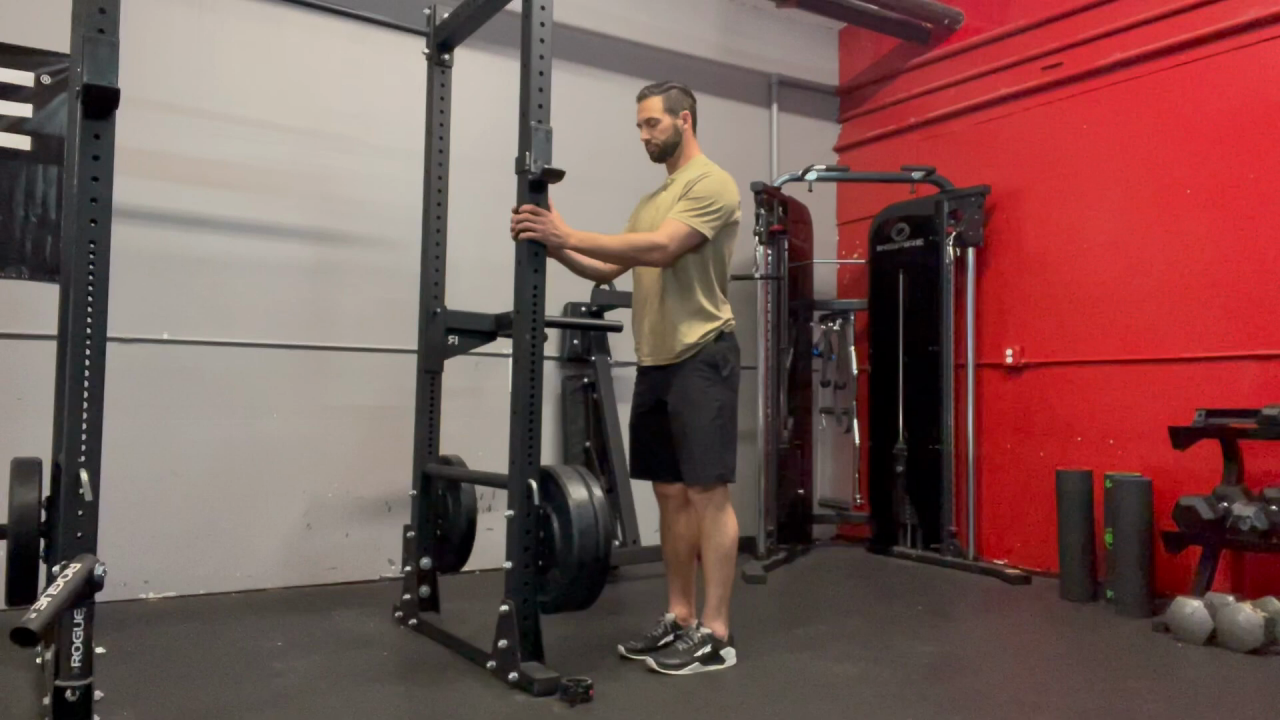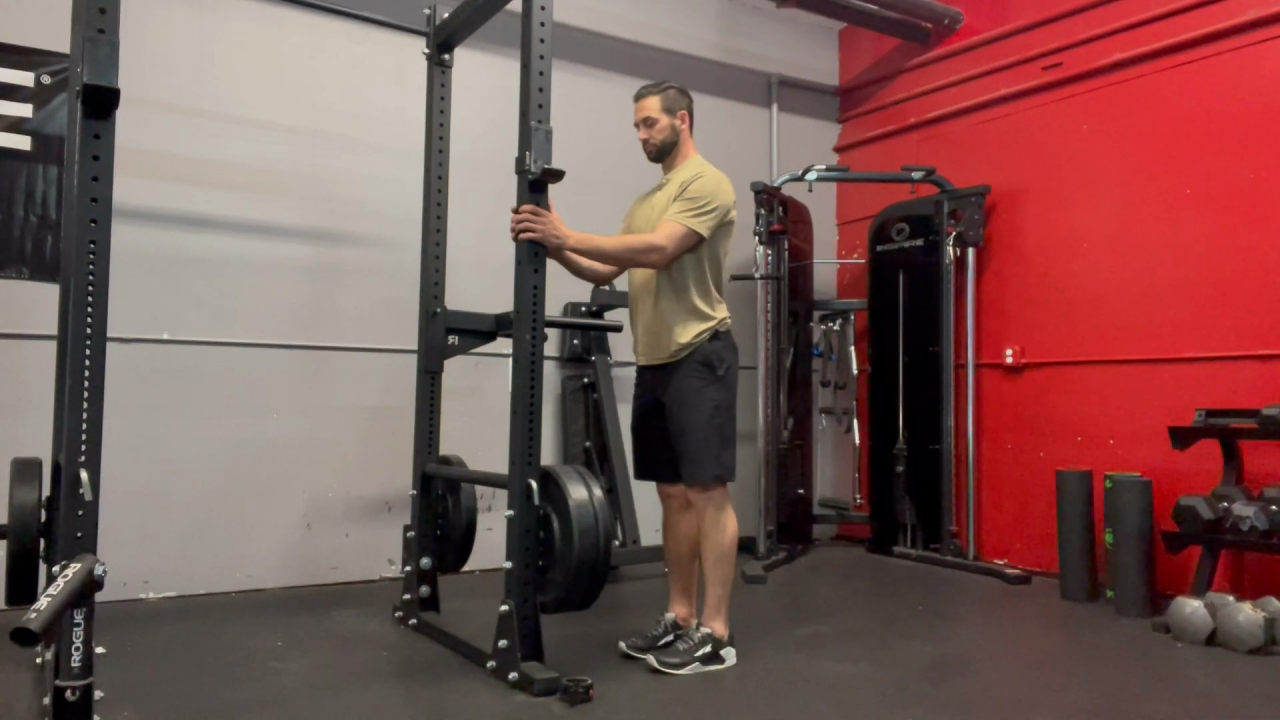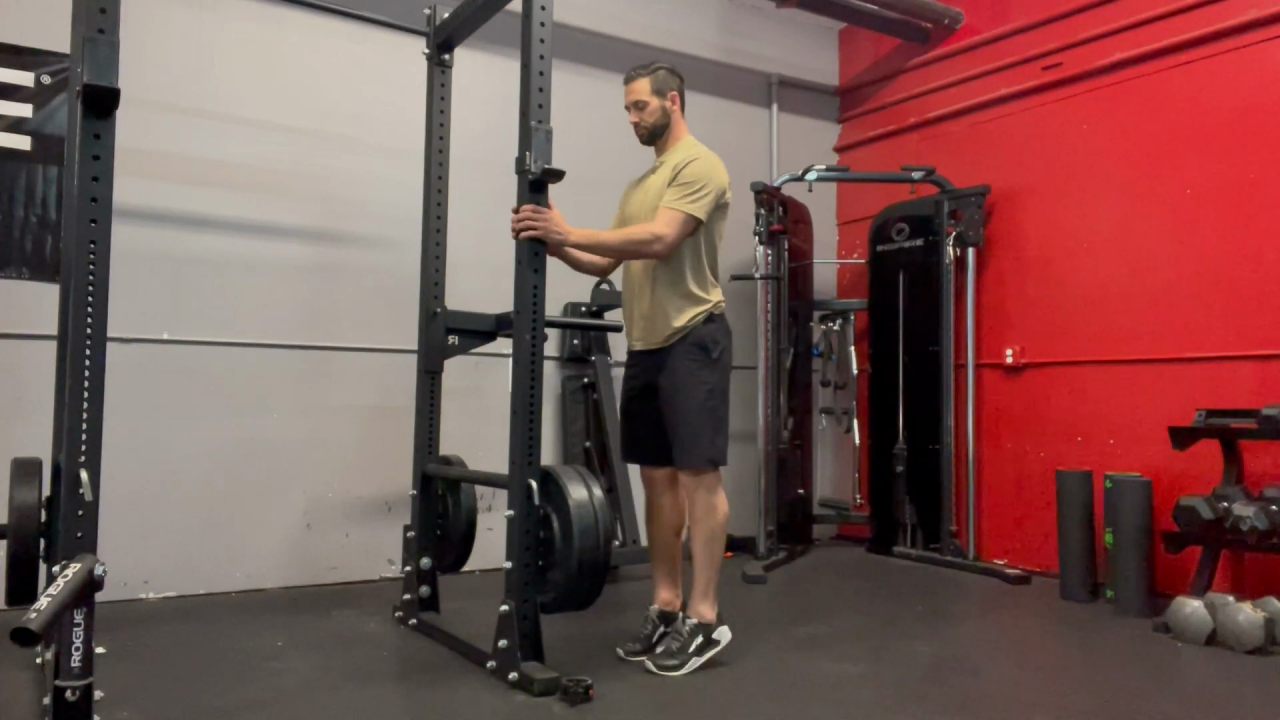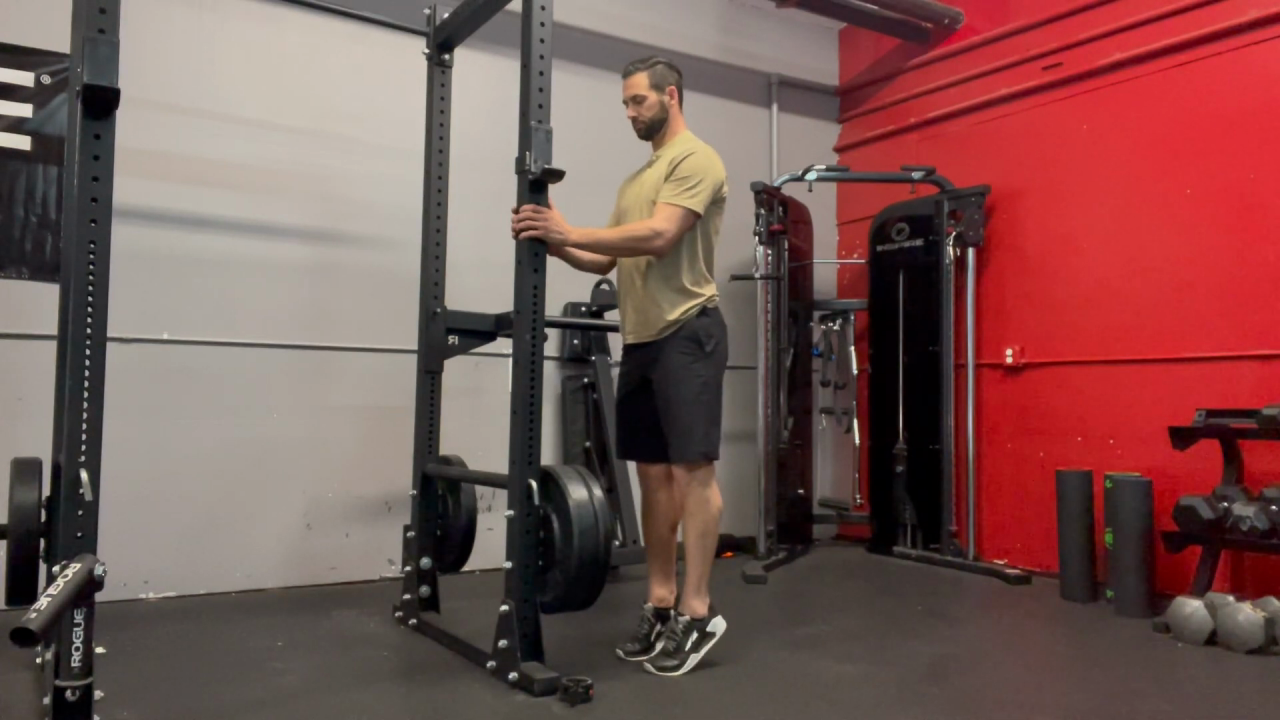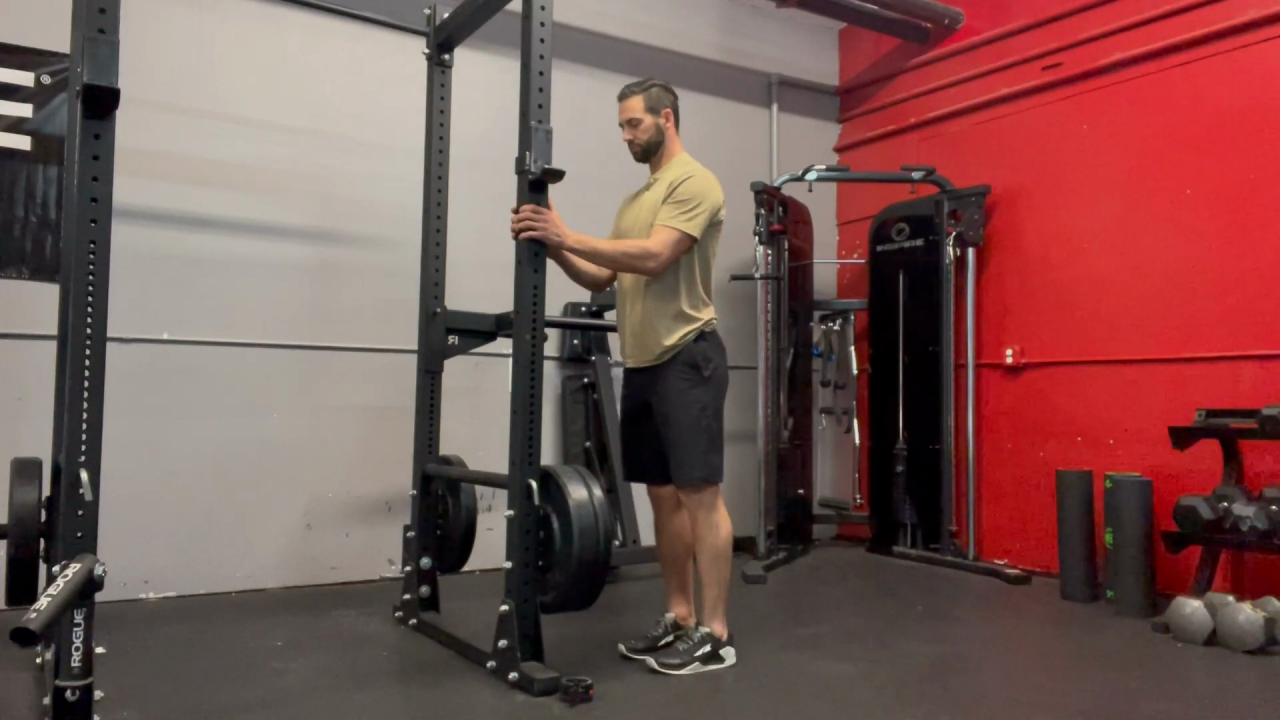
dt=1s
person 1, frame 1
left shoulder: (712, 184)
right shoulder: (653, 199)
left elbow: (660, 250)
right elbow: (609, 268)
left wrist: (570, 235)
right wrist: (554, 247)
left hip: (701, 357)
right hip: (656, 360)
left knee: (708, 491)
right knee: (670, 491)
left ankle: (715, 634)
right ankle: (678, 618)
person 1, frame 2
left shoulder: (707, 184)
right shoulder: (648, 199)
left elbow: (659, 251)
right elbow: (607, 270)
left wrist: (569, 236)
right wrist: (554, 248)
left hip: (698, 356)
right hip: (655, 360)
left knee: (707, 491)
right knee: (673, 492)
left ankle: (715, 634)
right ankle: (679, 618)
person 1, frame 3
left shoulder: (699, 166)
right shoulder: (641, 182)
left elbow: (660, 241)
right elbow: (606, 261)
left wrist: (571, 231)
right wrist: (556, 244)
left hip: (692, 339)
right hip: (646, 345)
left knee: (697, 475)
right knee: (658, 477)
left ankle: (704, 618)
right ankle: (667, 608)
person 1, frame 4
left shoulder: (696, 160)
right shoulder: (638, 177)
left elbow: (659, 237)
right elbow: (606, 259)
left wrist: (570, 230)
right wrist: (556, 244)
left hip: (687, 334)
right hip: (641, 340)
left knee: (691, 470)
right knee: (653, 473)
left ankle: (697, 612)
right ankle: (661, 603)
person 1, frame 5
left shoulder: (693, 183)
right shoulder: (637, 198)
left elbow: (654, 258)
right elbow: (602, 277)
left wrist: (569, 236)
right wrist: (555, 249)
left hip: (686, 358)
right hip: (642, 362)
left knee: (699, 492)
right knee: (663, 493)
left ankle: (714, 633)
right ankle: (679, 617)
